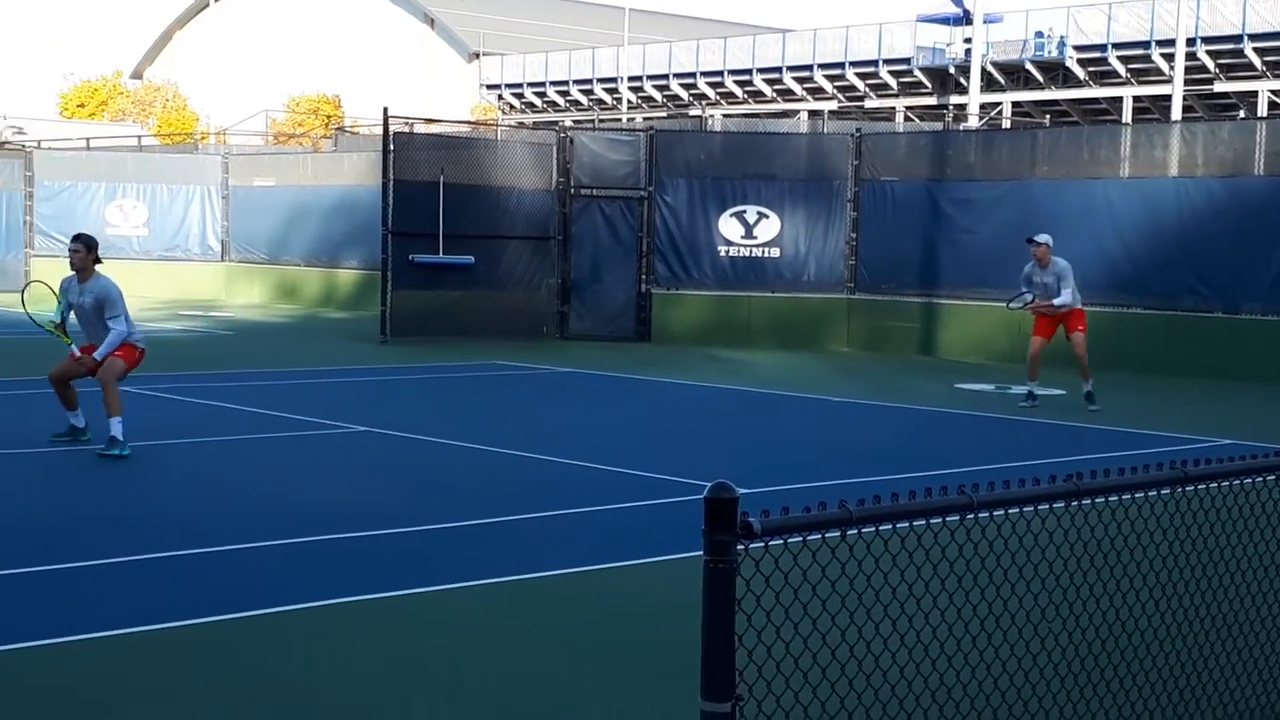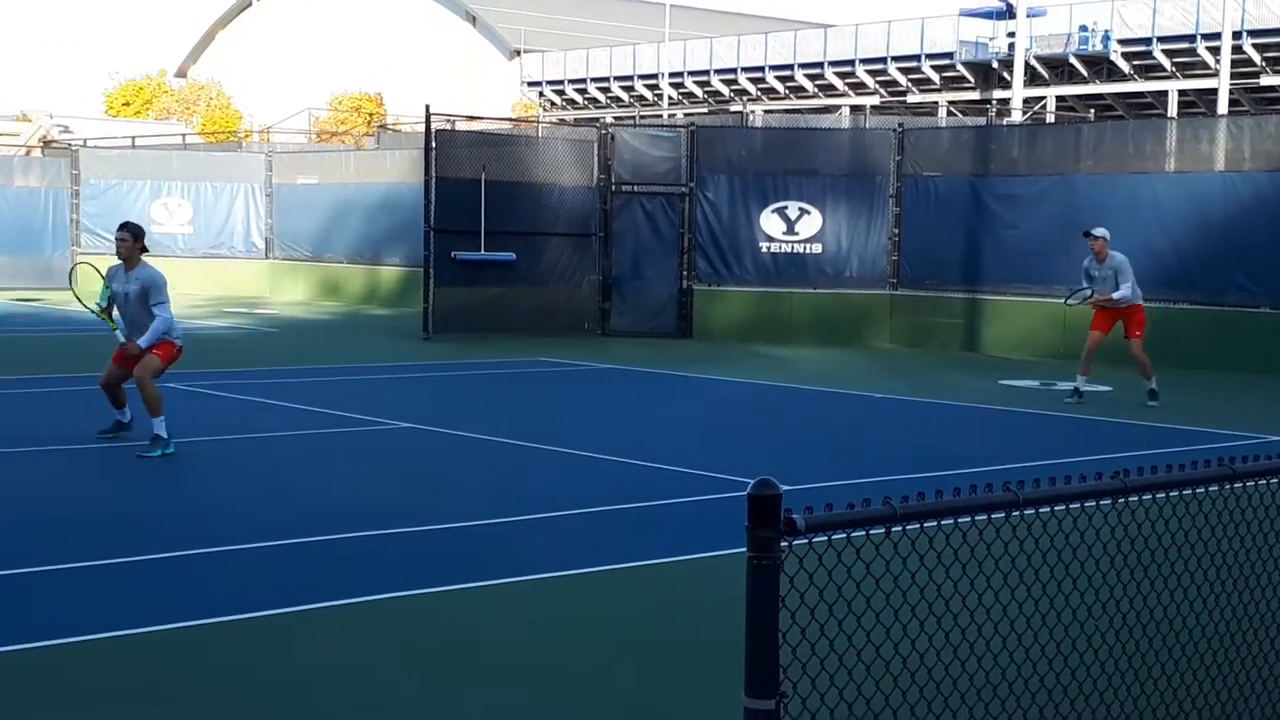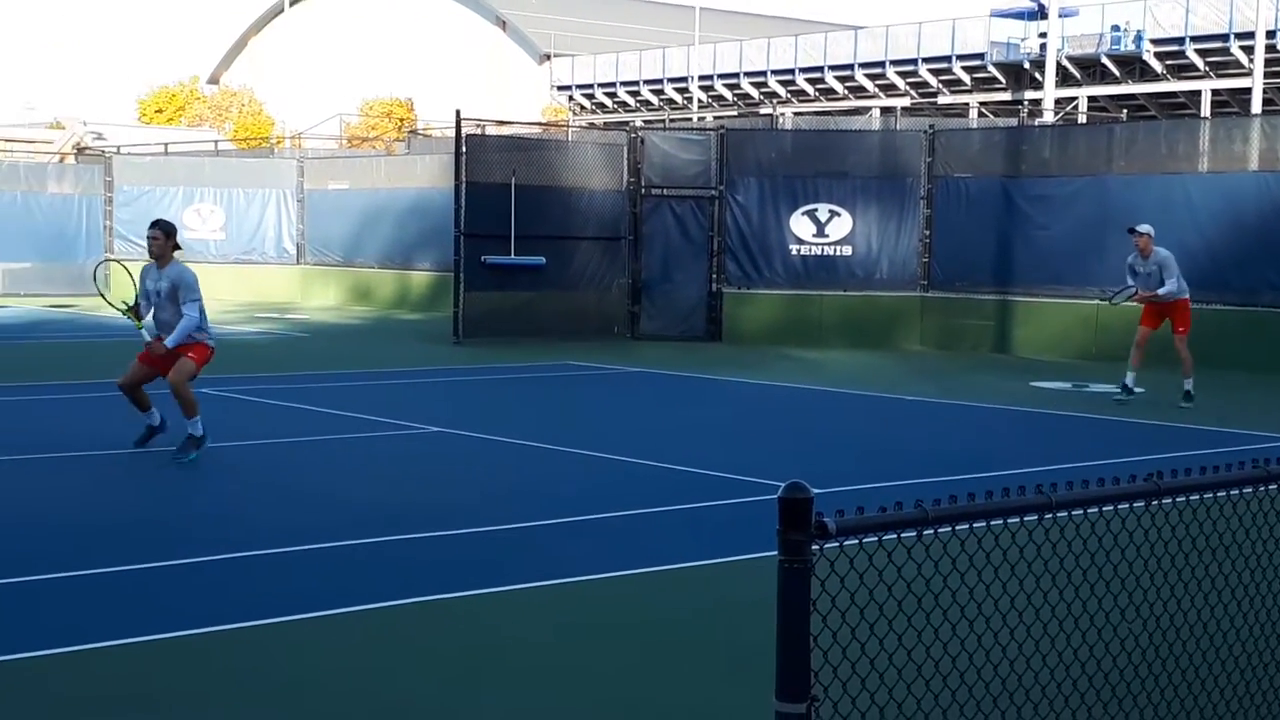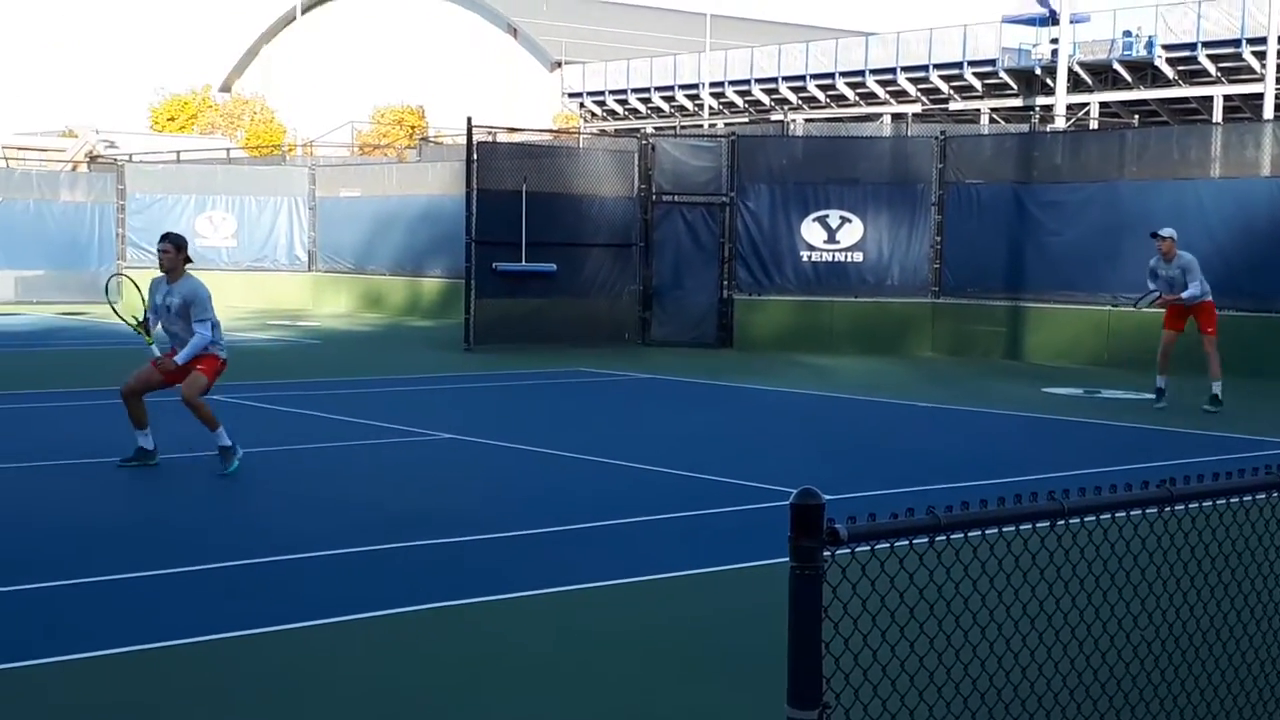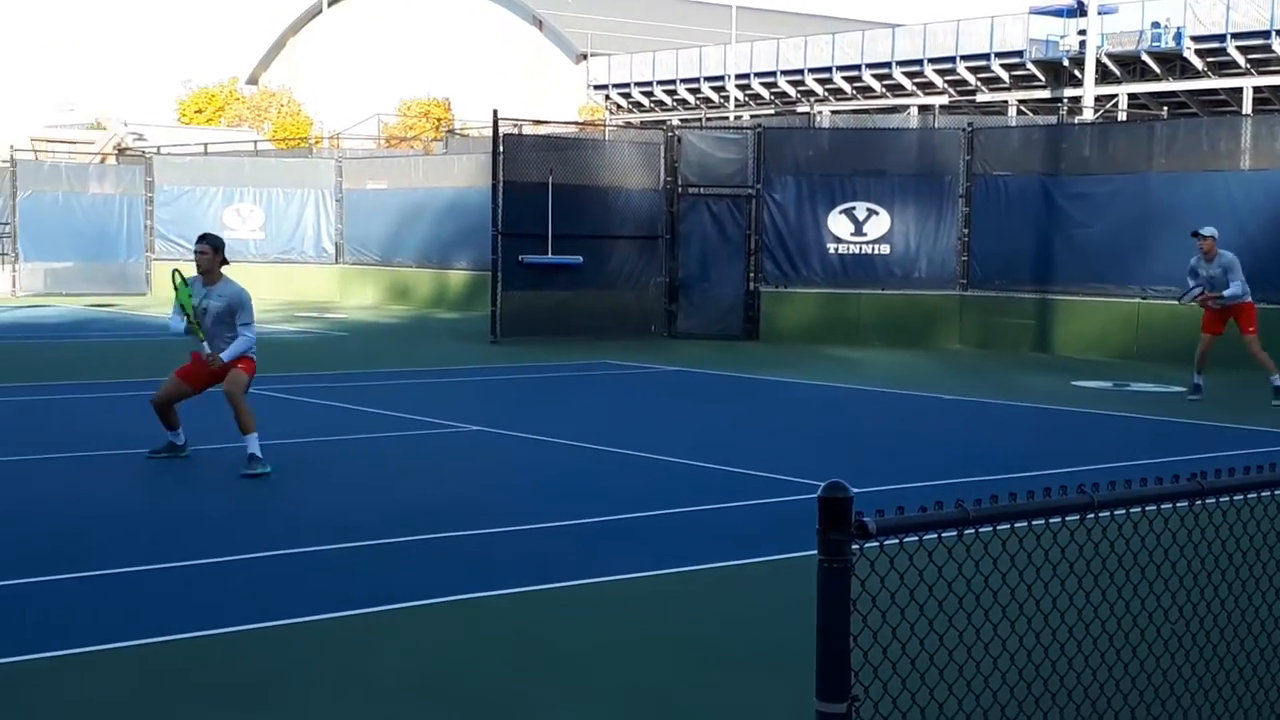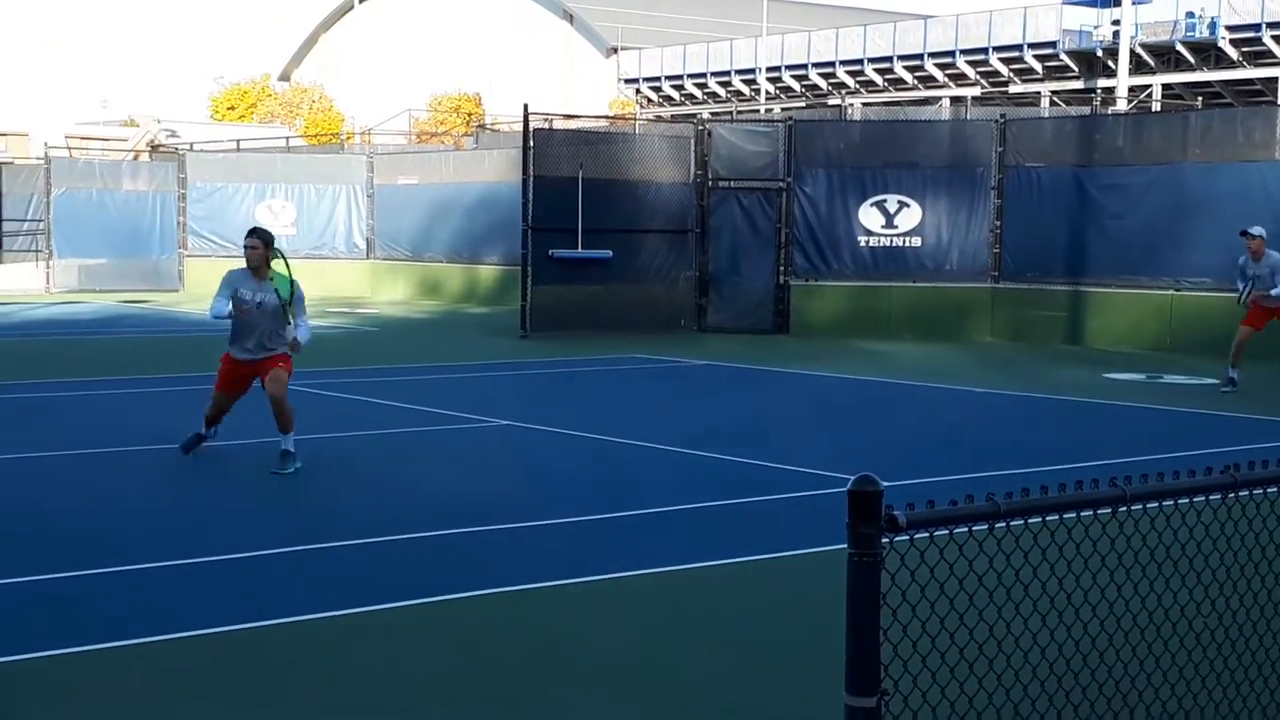
dt=0.1s
person 1, frame 1
left shoulder: (106, 289)
right shoulder: (67, 284)
left elbow: (120, 330)
right elbow: (63, 313)
left wrist: (97, 358)
right wrist: (61, 326)
left hip: (127, 344)
right hip: (98, 345)
left knee: (105, 376)
right knee: (56, 377)
left ankle: (117, 439)
right ankle: (79, 427)
person 1, frame 2
left shoulder: (152, 277)
right shoulder: (112, 273)
left elbow: (164, 319)
right elbow: (111, 306)
left wrist: (141, 345)
right wrist: (106, 313)
left hip: (164, 342)
right hip: (136, 341)
left knee: (141, 375)
right knee: (107, 381)
left ankle: (161, 437)
right ankle: (124, 420)
person 1, frame 3
left shoulder: (184, 275)
right shoulder: (147, 271)
left elbow: (192, 318)
right elbow: (144, 305)
left wrist: (167, 345)
right wrist: (137, 312)
left hip: (196, 342)
right hip: (165, 341)
left knee: (175, 381)
right knee: (126, 383)
left ankle: (196, 434)
right ankle: (155, 422)
person 1, frame 4
left shoulder: (196, 290)
right shoulder: (156, 285)
left elbow: (204, 336)
right elbow: (151, 320)
left wrist: (177, 361)
right wrist: (145, 327)
left hip: (207, 356)
right hip: (177, 355)
left knee: (188, 394)
right knee: (129, 389)
left ankle: (227, 447)
right ankle: (146, 450)
person 1, frame 5
left shoulder: (237, 294)
right shoulder: (188, 286)
left elbow: (248, 337)
right elbow: (175, 322)
left wrist: (223, 358)
right wrist: (186, 327)
left hip: (239, 359)
right hip: (206, 357)
left knee: (232, 390)
right knee: (160, 400)
left ankle: (255, 457)
right ankle: (178, 443)
person 1, frame 6
right shoulder: (233, 278)
left elbow: (302, 322)
right elbow: (214, 311)
left wrist: (298, 339)
right wrist: (231, 311)
left hip: (274, 356)
right hip: (237, 356)
left knee: (277, 392)
right knee: (216, 412)
left ankle: (288, 452)
right ankle: (206, 431)
person 2, frame 1
left shoulder: (1062, 267)
right shoulder: (1029, 270)
left elbow: (1068, 298)
right elbow: (1025, 288)
left wrist: (1042, 304)
right wrist: (1033, 304)
left hip: (1071, 310)
right hip: (1046, 313)
left knee: (1080, 352)
right knee: (1033, 354)
left ankle: (1088, 391)
right ankle: (1031, 394)
person 2, frame 2
left shoulder: (1120, 261)
right shoulder: (1088, 264)
left elbow: (1127, 292)
left wrist: (1102, 298)
right wrist: (1093, 298)
left hip: (1130, 305)
right hip: (1106, 306)
left knee: (1137, 353)
right knee: (1089, 347)
left ankle: (1152, 389)
right ankle: (1078, 390)
person 2, frame 3
left shoulder: (1164, 257)
right shoulder: (1132, 260)
left elbow: (1172, 287)
right elbow: (1131, 276)
left wrist: (1147, 294)
right wrist: (1139, 294)
left hip: (1177, 301)
right hip: (1153, 302)
left knee: (1180, 347)
right knee: (1139, 342)
left ankle: (1188, 392)
right ankle: (1127, 388)
person 2, frame 4
left shoulder: (1188, 260)
right shoulder: (1154, 263)
left elbow: (1196, 290)
right elbow: (1151, 280)
left wrist: (1171, 298)
right wrist: (1160, 297)
left hip: (1201, 302)
right hip: (1176, 305)
left knee: (1210, 349)
right knee: (1164, 347)
left ankle: (1216, 396)
right ankle: (1161, 390)
person 2, frame 5
left shoulder: (1229, 259)
right shoulder: (1195, 262)
left elbow: (1237, 290)
right elbow: (1191, 278)
left wrist: (1212, 295)
right wrist: (1200, 296)
left hip: (1240, 304)
right hip: (1214, 306)
left knee: (1254, 349)
right knee: (1203, 349)
right ankle: (1197, 384)
person 2, frame 6
right shoulder: (1244, 261)
right elbow: (1241, 281)
left wrist: (1261, 295)
right wrist: (1247, 298)
right hip: (1260, 305)
right knee: (1238, 342)
right ankle: (1231, 379)
